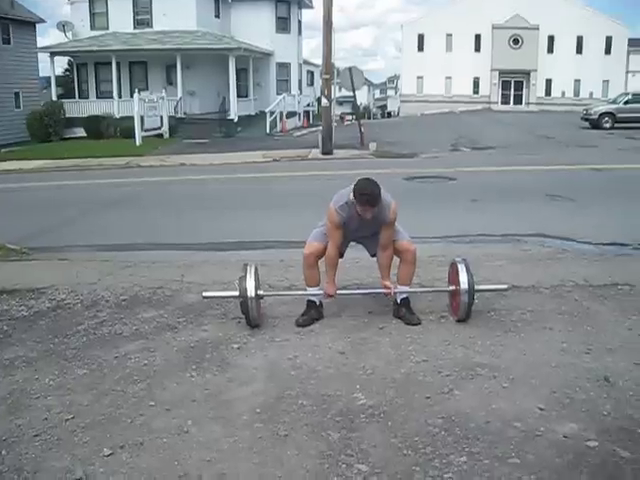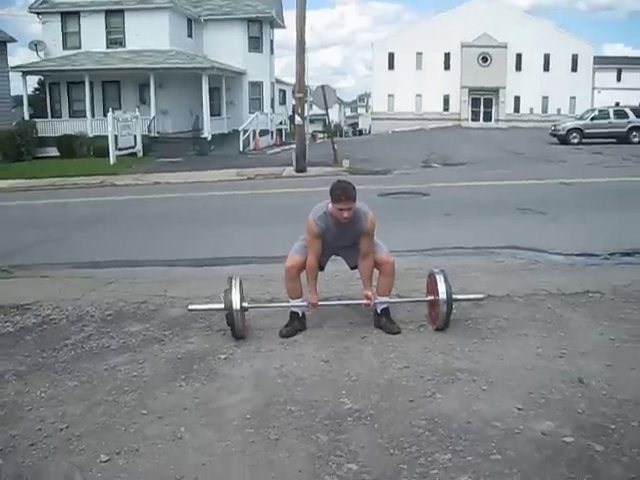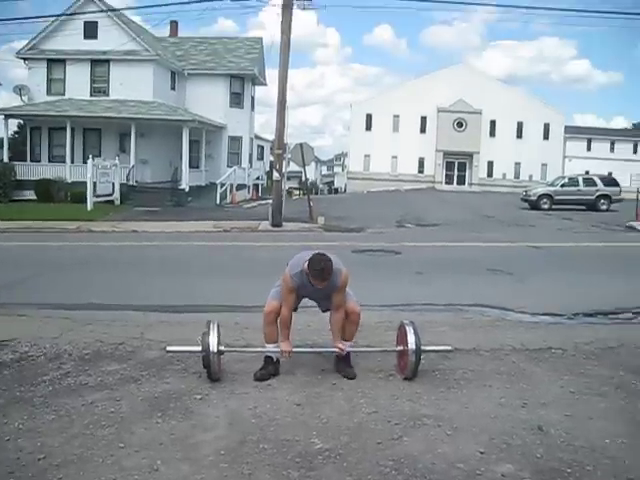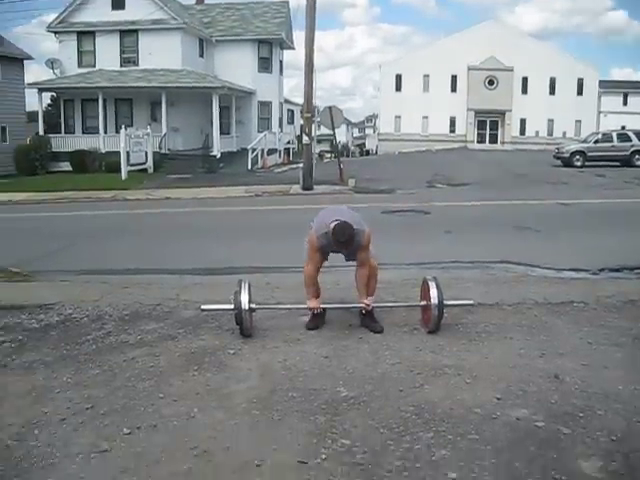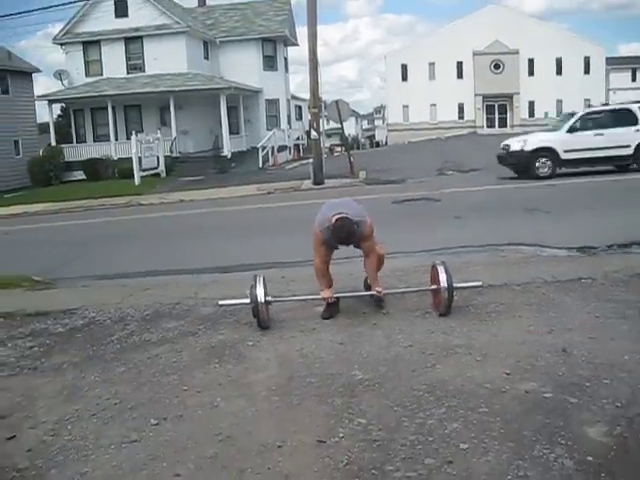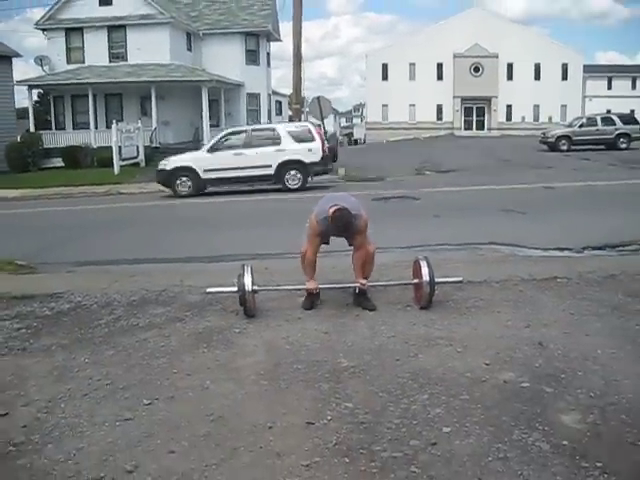
dt=0.5s
person 1, frame 1
left shoulder: (389, 208)
right shoulder: (337, 208)
left elbow: (385, 247)
right elbow: (333, 247)
left wrist: (385, 279)
right wrist: (330, 281)
left hip: (376, 231)
right hip: (337, 231)
left knee: (409, 251)
right knee: (309, 254)
left ankle: (402, 303)
right ankle: (314, 305)
person 1, frame 2
left shoulder: (367, 218)
right shoulder: (316, 219)
left elbow: (365, 257)
right elbow: (313, 257)
left wrist: (367, 288)
right wrist: (312, 291)
left hip: (354, 243)
right hip: (318, 243)
left knee: (388, 263)
right knee: (291, 267)
left ankle: (381, 313)
right ankle: (297, 316)
person 1, frame 3
left shoulder: (341, 275)
right shoulder: (292, 274)
left elbow: (338, 310)
right elbow: (286, 310)
left wrist: (337, 340)
right wrist: (284, 340)
right hip: (296, 286)
left knee: (354, 311)
right knee: (270, 311)
left ankle: (342, 358)
right ankle: (271, 361)
person 1, frame 4
left shoulder: (363, 234)
right shoulder: (317, 235)
left elbow: (362, 267)
right elbow: (311, 267)
left wrist: (363, 297)
right wrist: (312, 298)
left hip: (353, 238)
right hip: (324, 235)
left knee: (372, 266)
right knee: (310, 268)
left ankle: (366, 313)
right ankle: (317, 312)
person 1, frame 5
left shoulder: (365, 225)
right shoulder: (320, 229)
left elbow: (369, 255)
right elbow: (319, 261)
left wrist: (375, 284)
right wrist: (324, 289)
left hip: (356, 227)
right hip: (327, 228)
left knee: (378, 254)
right knee: (323, 261)
left ankle: (370, 283)
right ankle: (331, 301)
person 1, frame 6
left shoulder: (360, 219)
right shoulder: (317, 220)
left elbow: (359, 250)
right elbow: (311, 252)
left wrist: (360, 278)
right wrist: (310, 280)
left hip: (350, 223)
right hip: (324, 220)
left knee: (369, 251)
right knee: (305, 251)
left ankle: (360, 292)
right ankle: (312, 292)
